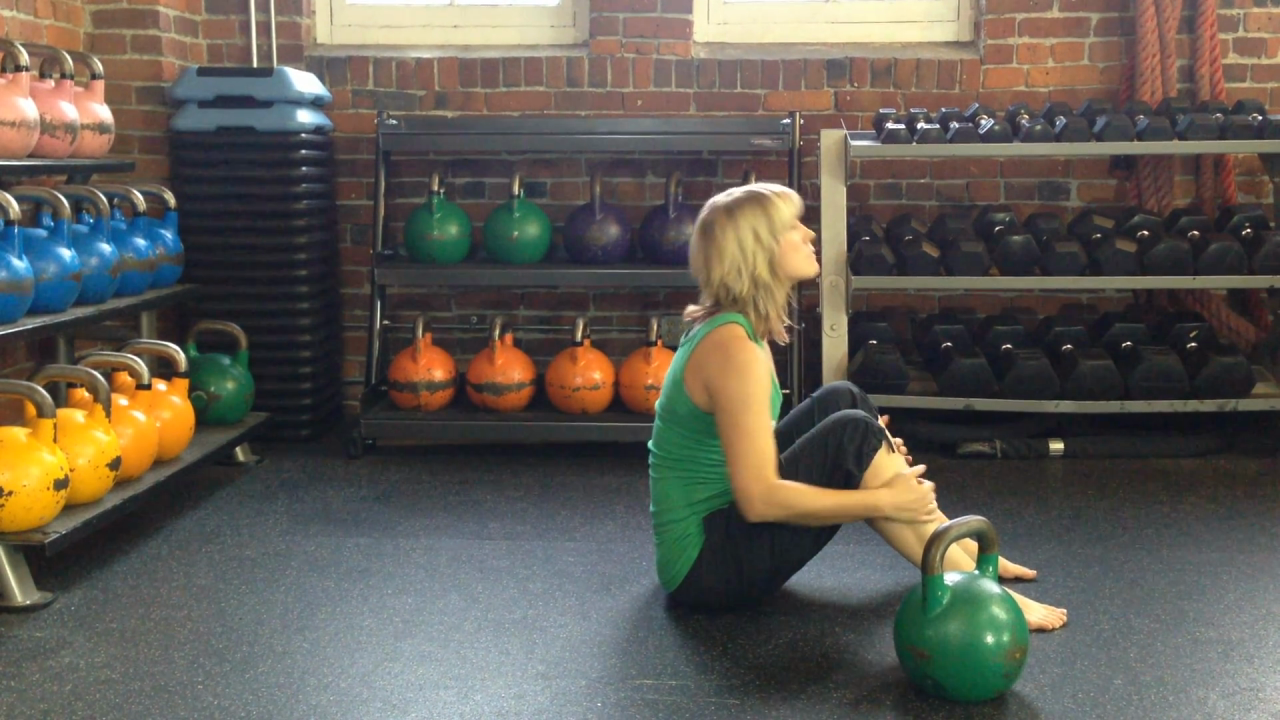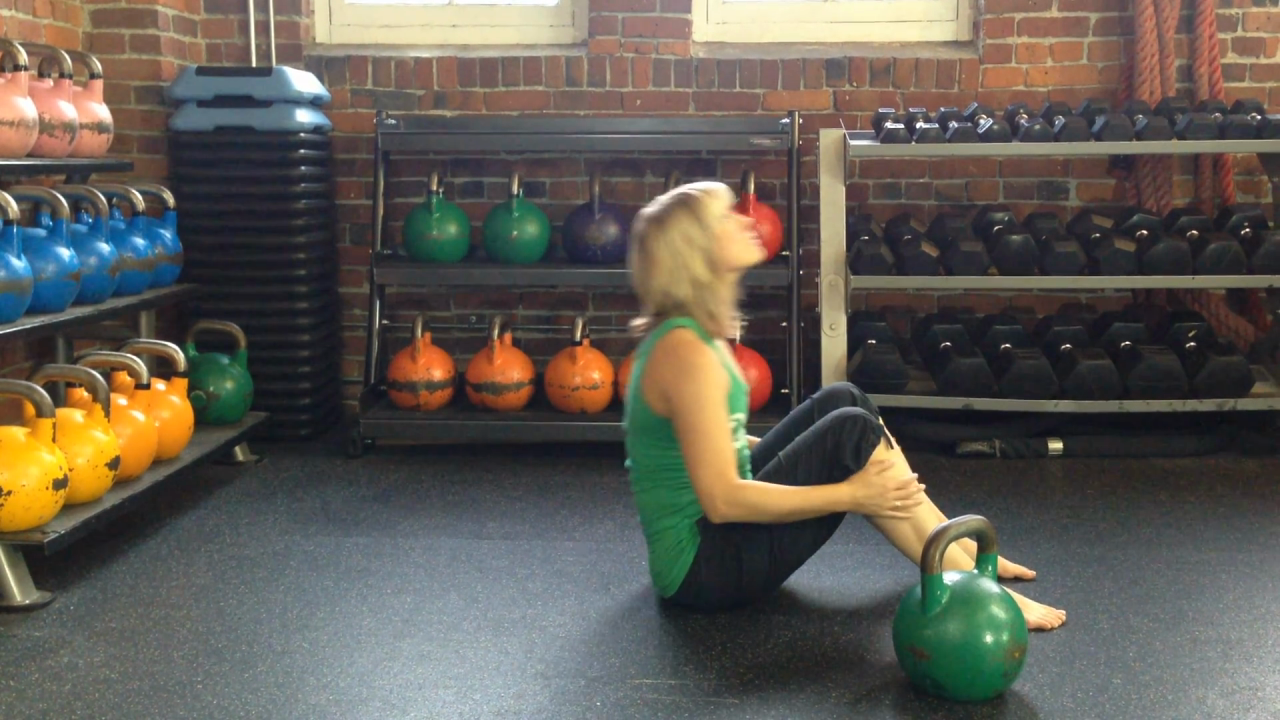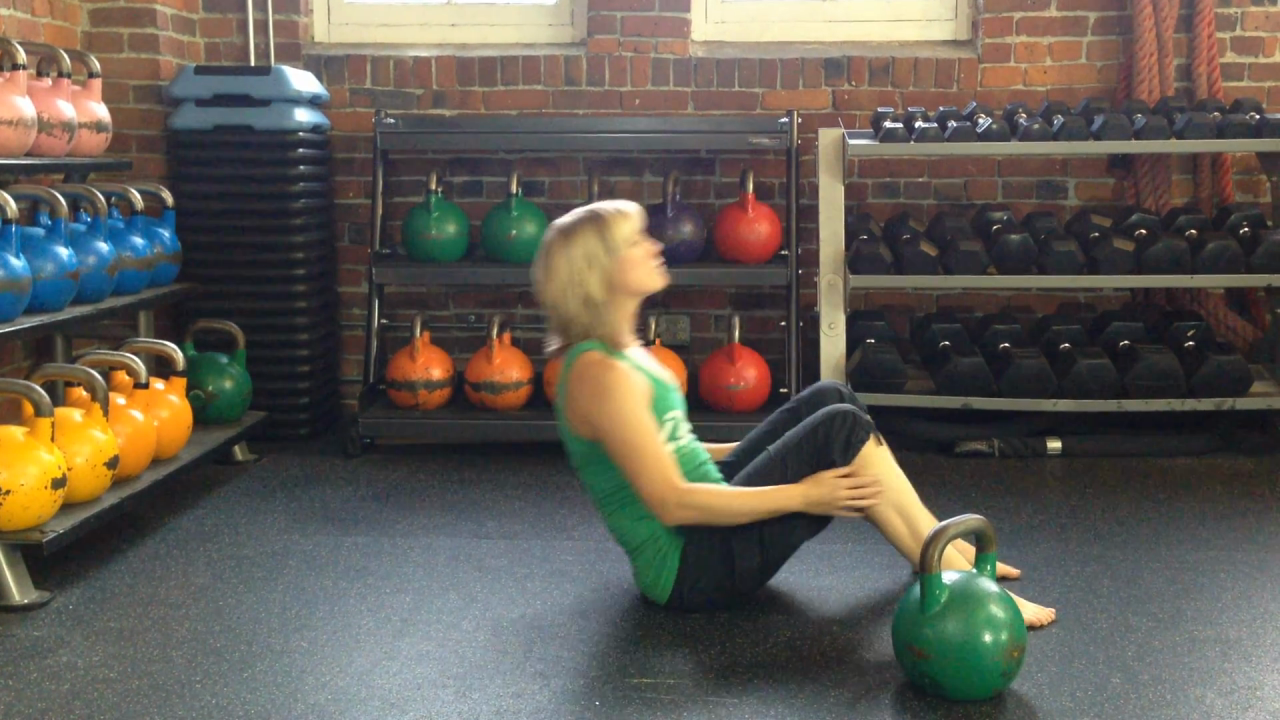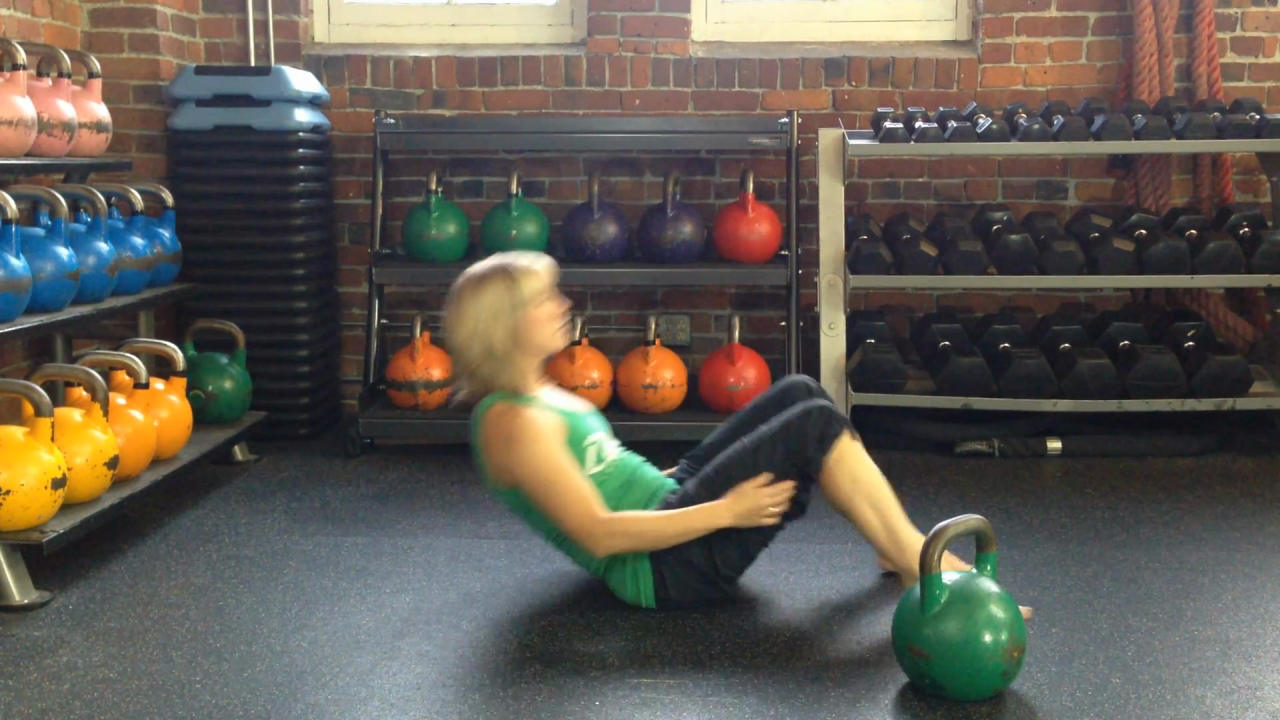
dt=0.3s
person 1, frame 1
left shoulder: (731, 328)
right shoulder: (733, 348)
right elbow: (759, 498)
left wrist: (868, 450)
right wrist: (884, 501)
left hip: (723, 527)
right hip: (706, 562)
left knee: (841, 401)
right knee: (854, 435)
left ankle: (961, 548)
person 1, frame 2
left shoulder: (691, 333)
right shoulder: (686, 353)
right elbow: (722, 500)
left wrist: (832, 449)
right wrist: (851, 494)
left hip: (710, 536)
right hip: (701, 564)
left knee: (841, 402)
right knee: (852, 432)
left ankle: (959, 549)
person 1, frame 3
left shoulder: (616, 351)
right shoulder: (601, 375)
right elbow: (673, 503)
left wrist: (755, 448)
right wrist: (801, 496)
left hip: (702, 531)
right hip: (688, 566)
left knee: (830, 398)
right knee: (843, 429)
left ankle: (944, 547)
person 1, frame 4
left shoulder: (531, 394)
right shoulder: (513, 422)
right elbow: (600, 535)
left wrist: (683, 469)
right wrist: (727, 511)
left hip: (661, 509)
right hip: (660, 568)
left knee: (798, 393)
right knee: (814, 426)
left ankle: (903, 550)
right ankle: (925, 573)
